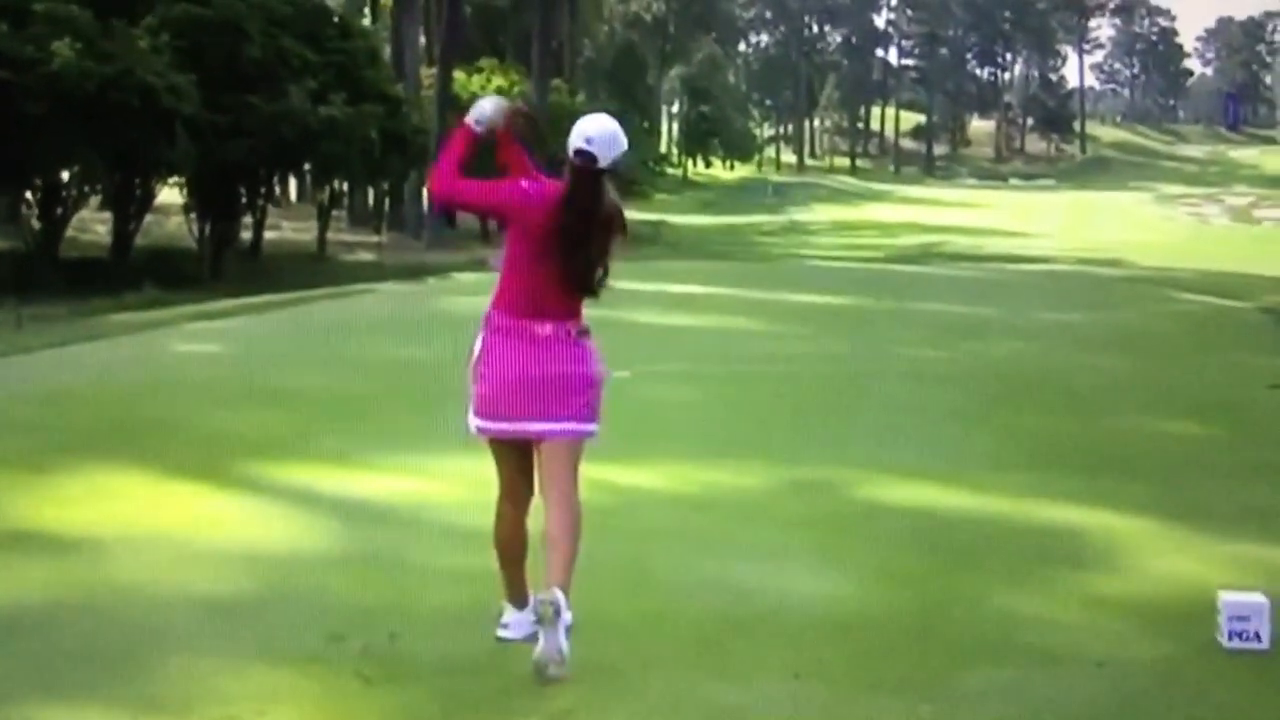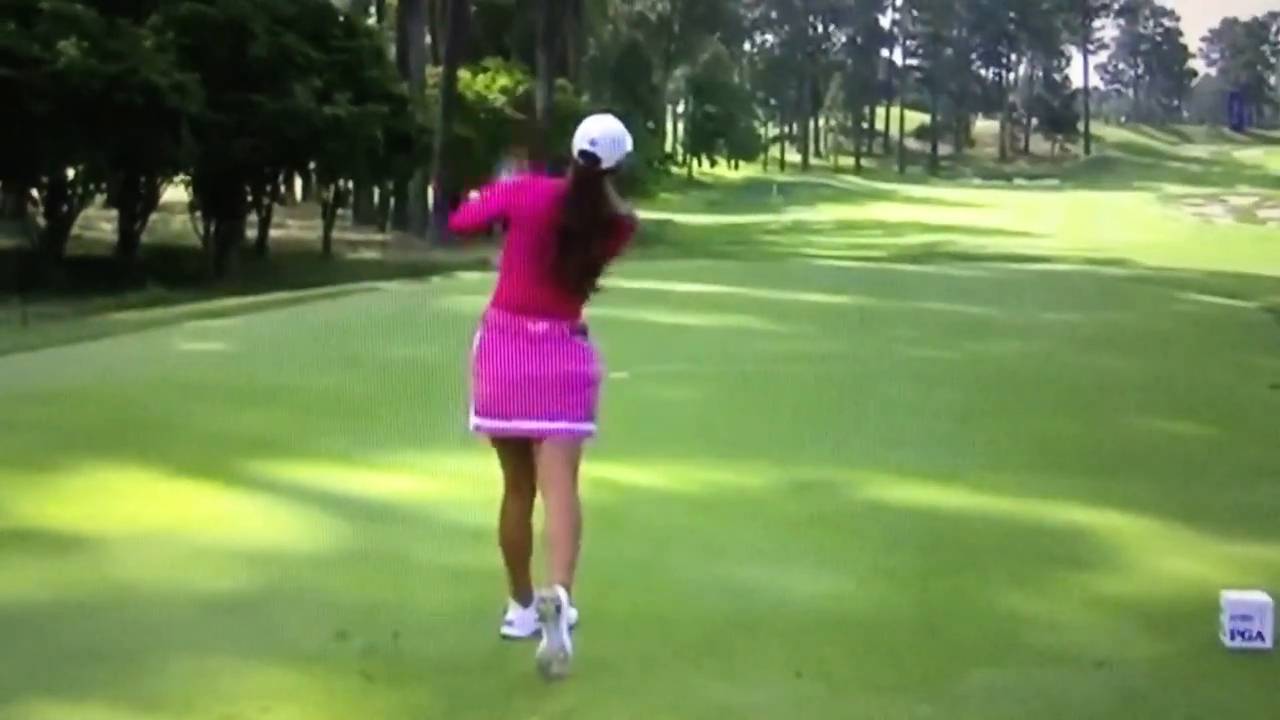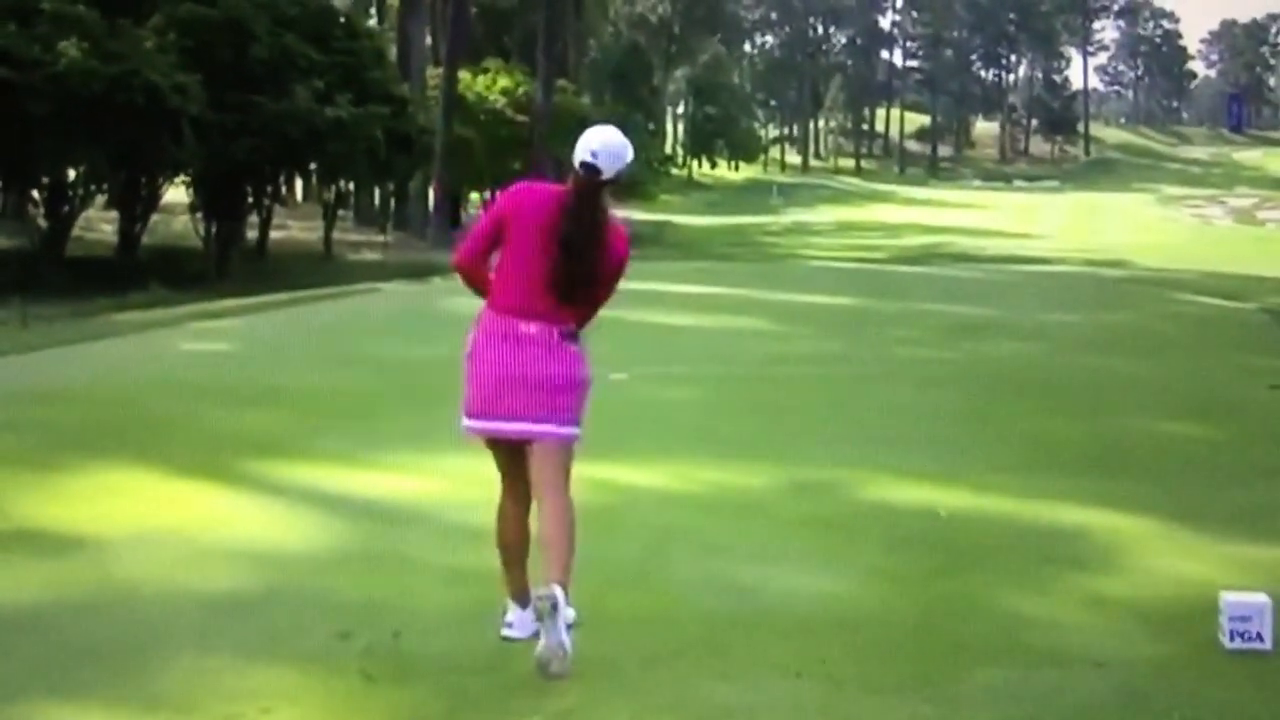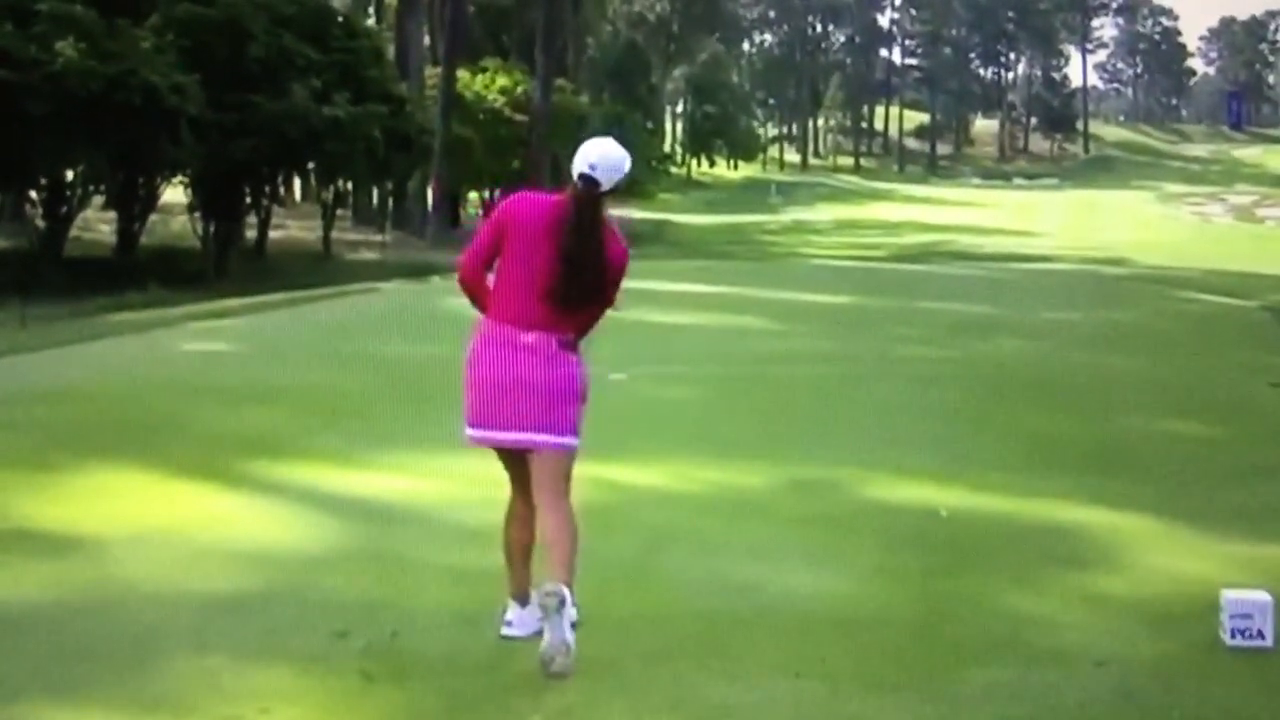
dt=0.3s
person 1, frame 1
left shoulder: (533, 200)
right shoulder: (605, 215)
left elbow: (441, 185)
left wrist: (473, 125)
right wrist: (505, 138)
left hip: (506, 350)
right hip: (566, 357)
left knee: (514, 492)
right knee: (560, 490)
left ankle: (517, 609)
right ankle: (555, 600)
person 1, frame 2
left shoulder: (525, 192)
right shoulder: (616, 223)
left elbow: (460, 223)
left wrist: (503, 189)
left hip: (503, 346)
right hip: (564, 355)
left knee: (517, 489)
right knee: (560, 488)
left ankle: (522, 607)
right ankle: (558, 598)
person 1, frame 3
left shoulder: (522, 196)
right shoulder: (614, 239)
left elbow: (466, 261)
right elbow: (583, 311)
left hip: (495, 348)
right hip: (555, 359)
left knee: (514, 490)
right knee: (551, 490)
left ankle: (519, 608)
right ankle: (554, 599)
person 1, frame 4
left shoulder: (517, 206)
right shoulder: (611, 249)
left elbow: (468, 274)
right elbow: (584, 321)
left hip: (494, 357)
right hip: (554, 366)
left knee: (523, 491)
right knee: (552, 498)
left ankle: (520, 606)
right ankle: (558, 597)
